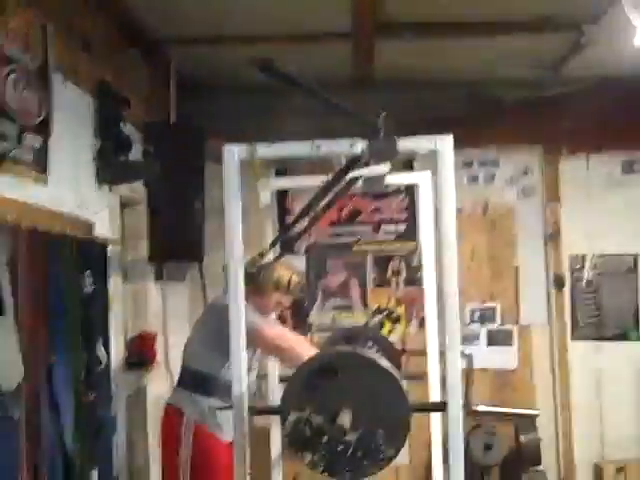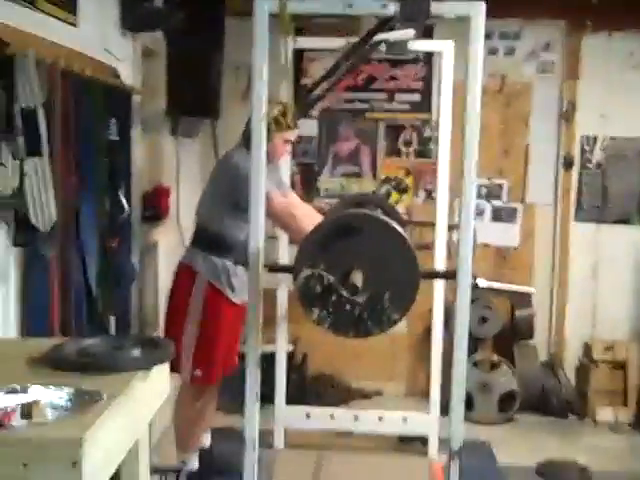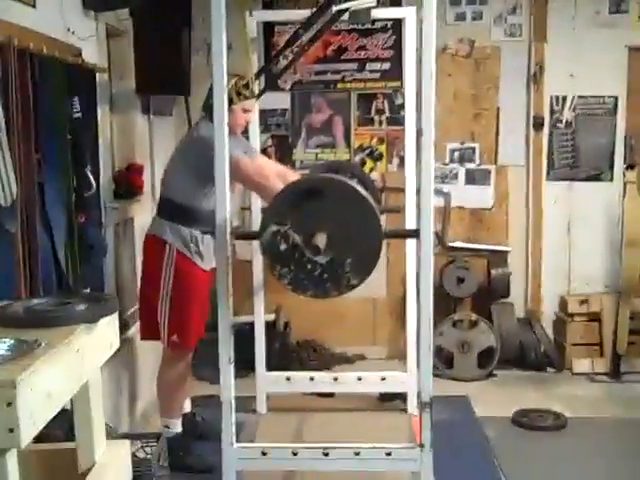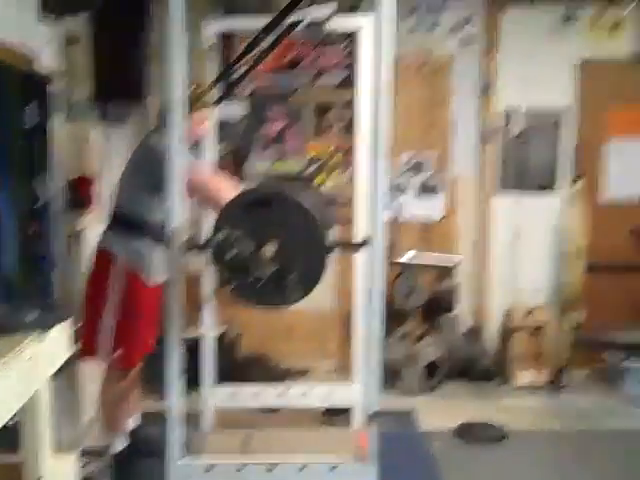
dt=0.7s
person 1, frame 1
left shoulder: (254, 313)
right shoulder: (230, 309)
left elbow: (296, 341)
right elbow: (281, 346)
left hip: (221, 421)
right hip: (196, 420)
person 1, frame 2
left shoulder: (265, 169)
right shoulder: (241, 165)
left elbow: (299, 207)
right elbow: (286, 215)
left hip: (231, 283)
right hip: (207, 279)
left knee: (213, 376)
right knee: (197, 379)
left ankle: (201, 450)
right ankle: (188, 467)
person 1, frame 3
left shoulder: (230, 140)
right shoulder: (206, 138)
left elbow: (273, 169)
right elbow: (259, 181)
left hip: (197, 247)
right hip: (175, 247)
left knee: (188, 340)
right knee: (177, 345)
left ankle: (183, 415)
right ankle: (171, 440)
person 1, frame 4
right shoulder: (159, 149)
left elbow: (219, 183)
right elbow: (208, 190)
left hip: (148, 264)
right hip: (125, 262)
left knee: (136, 355)
right knee: (121, 360)
left ankle: (129, 430)
right ankle: (116, 451)
